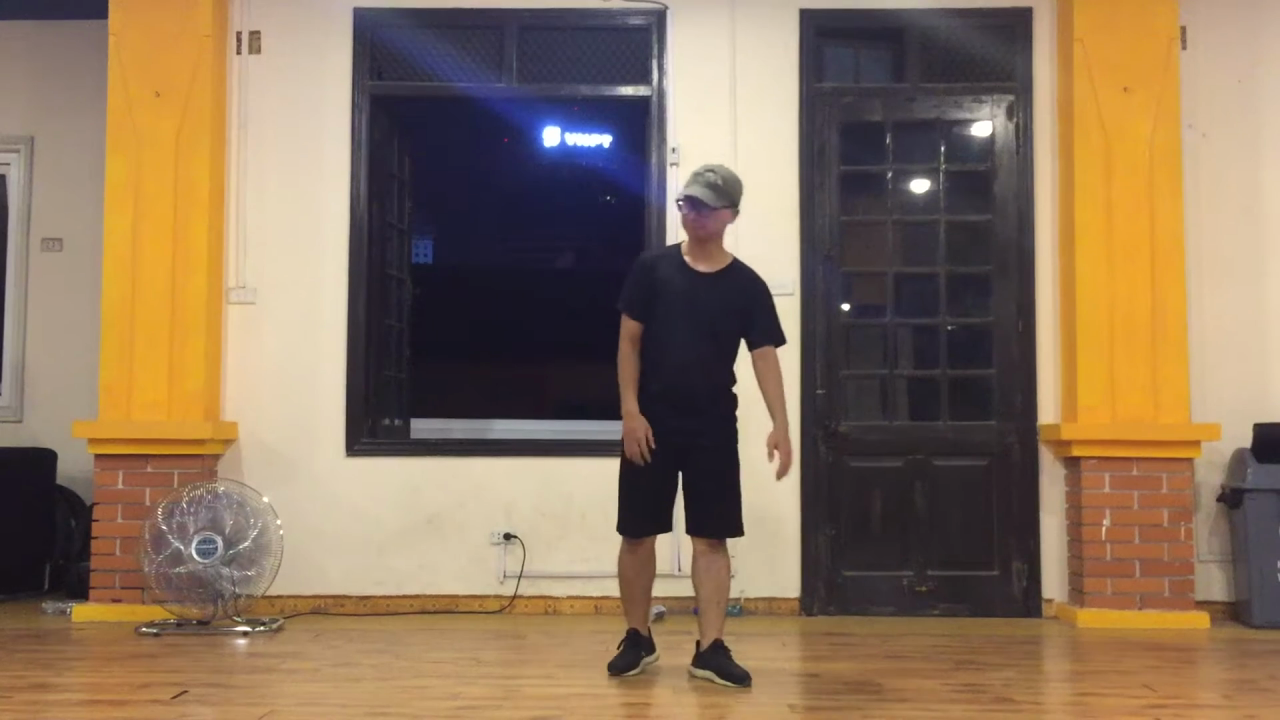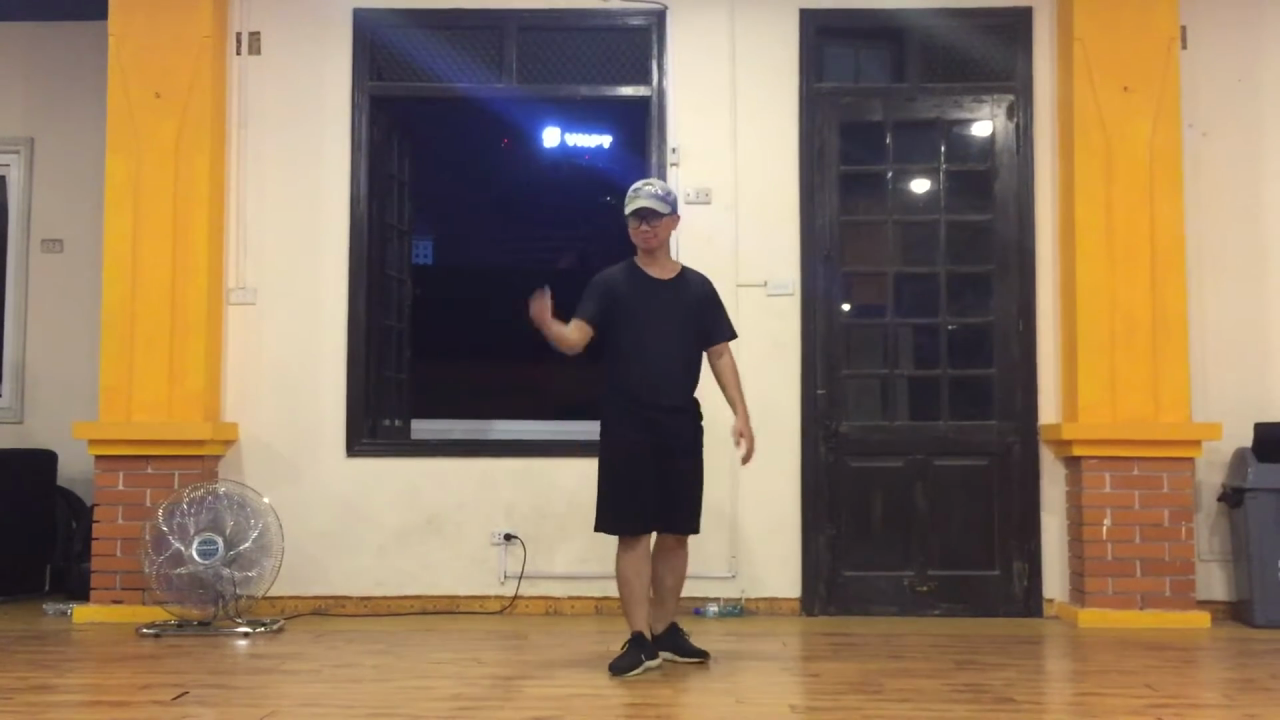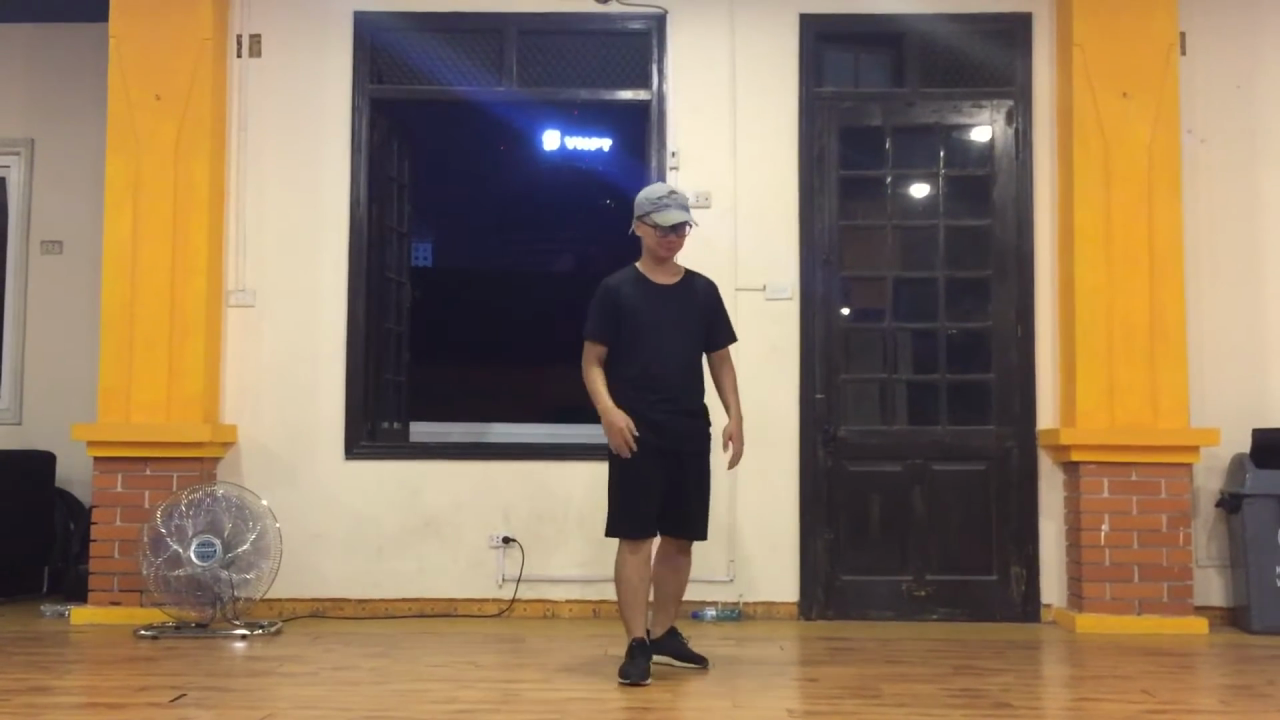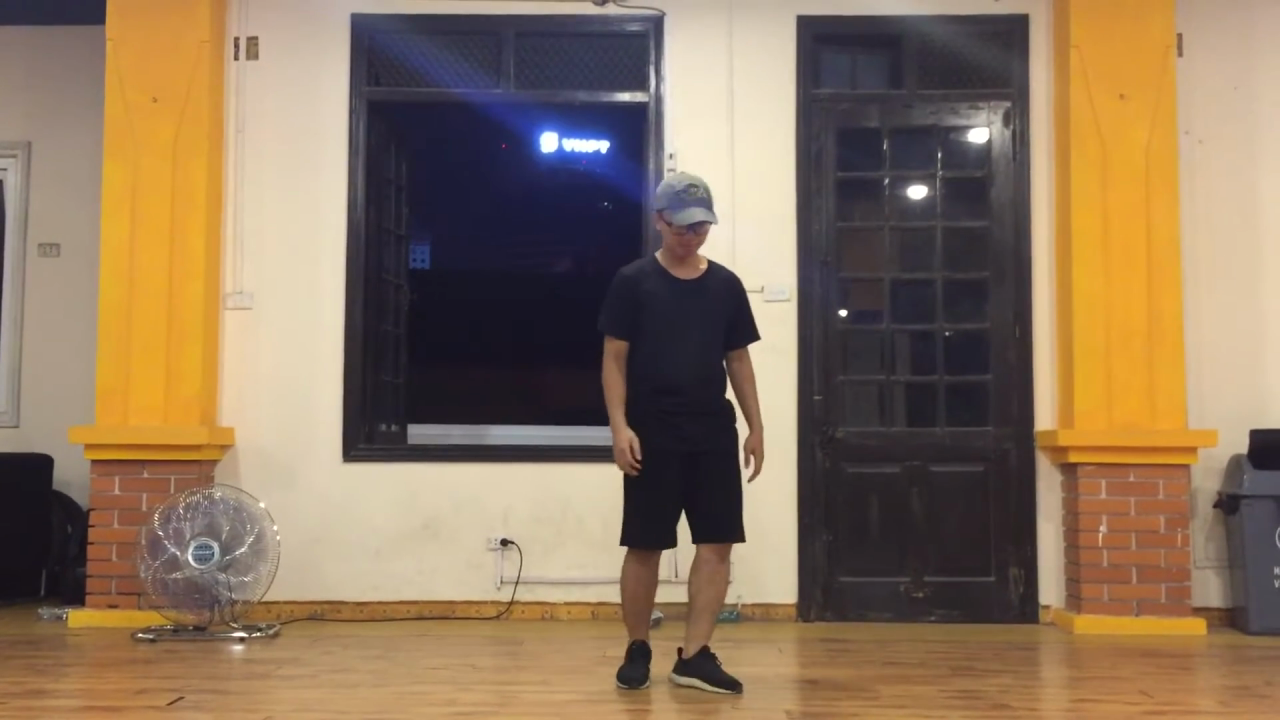
dt=1s
person 1, frame 1
left shoulder: (747, 285)
right shoulder: (652, 267)
left elbow: (765, 357)
right elbow: (629, 342)
left wrist: (779, 427)
right wrist: (631, 412)
left hip: (712, 427)
right hip: (651, 424)
left knee: (712, 537)
right knee: (637, 533)
left ankle: (710, 649)
right ankle: (638, 637)
person 1, frame 2
left shoulder: (698, 288)
right shoulder: (611, 283)
left elbow: (720, 354)
right elbow: (575, 338)
left wrist: (740, 413)
right wrist: (548, 326)
left hip: (682, 427)
right hip: (627, 427)
left knee: (675, 534)
right knee: (633, 533)
left ankle: (664, 630)
right ankle: (639, 639)
person 1, frame 3
left shoulder: (703, 291)
right shoulder: (616, 289)
left elbow: (720, 358)
right elbow: (593, 360)
left wrist: (734, 416)
right wrist: (608, 408)
left hip: (691, 430)
right hip: (637, 432)
left knee: (680, 536)
right knee: (636, 537)
left ankle: (664, 634)
right ankle: (637, 645)
person 1, frame 4
left shoulder: (726, 285)
right shoulder: (633, 281)
left elbow: (738, 359)
right elbow: (613, 359)
left wrist: (755, 427)
right wrist: (620, 426)
left hip: (714, 431)
right hip: (652, 433)
left knee: (716, 544)
right knee: (644, 546)
left ankle: (694, 654)
right ankle: (638, 649)
